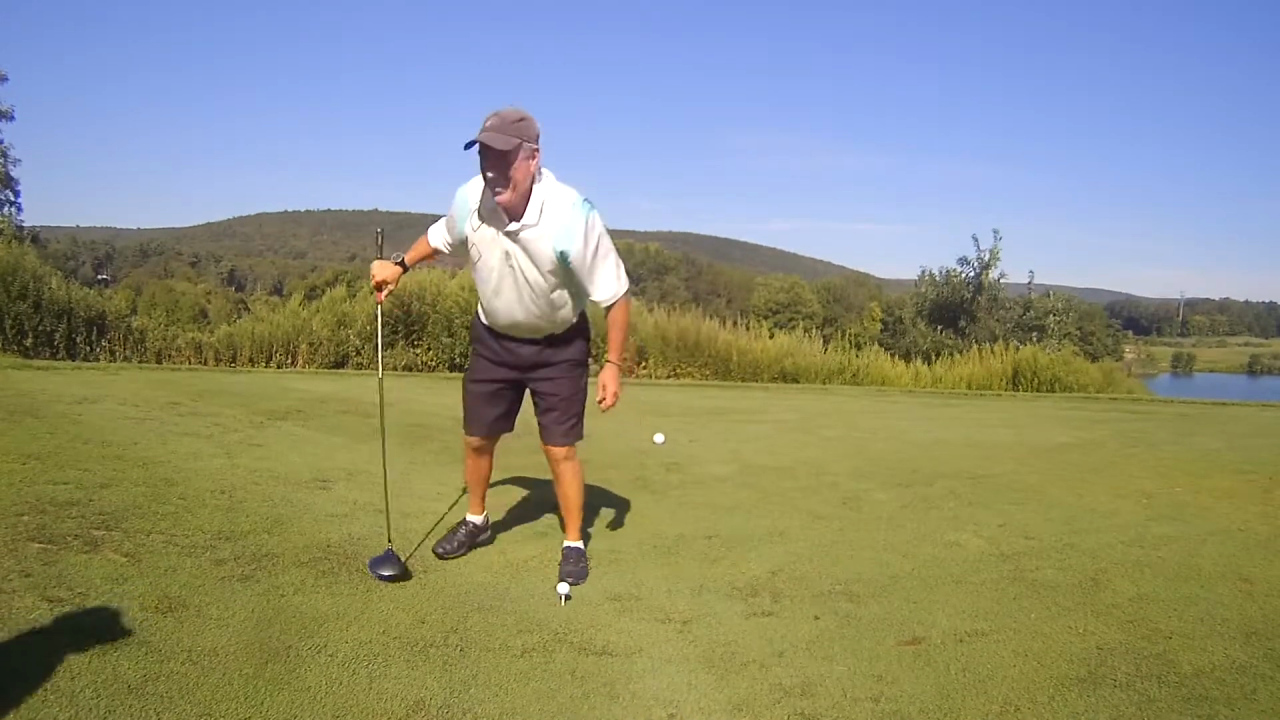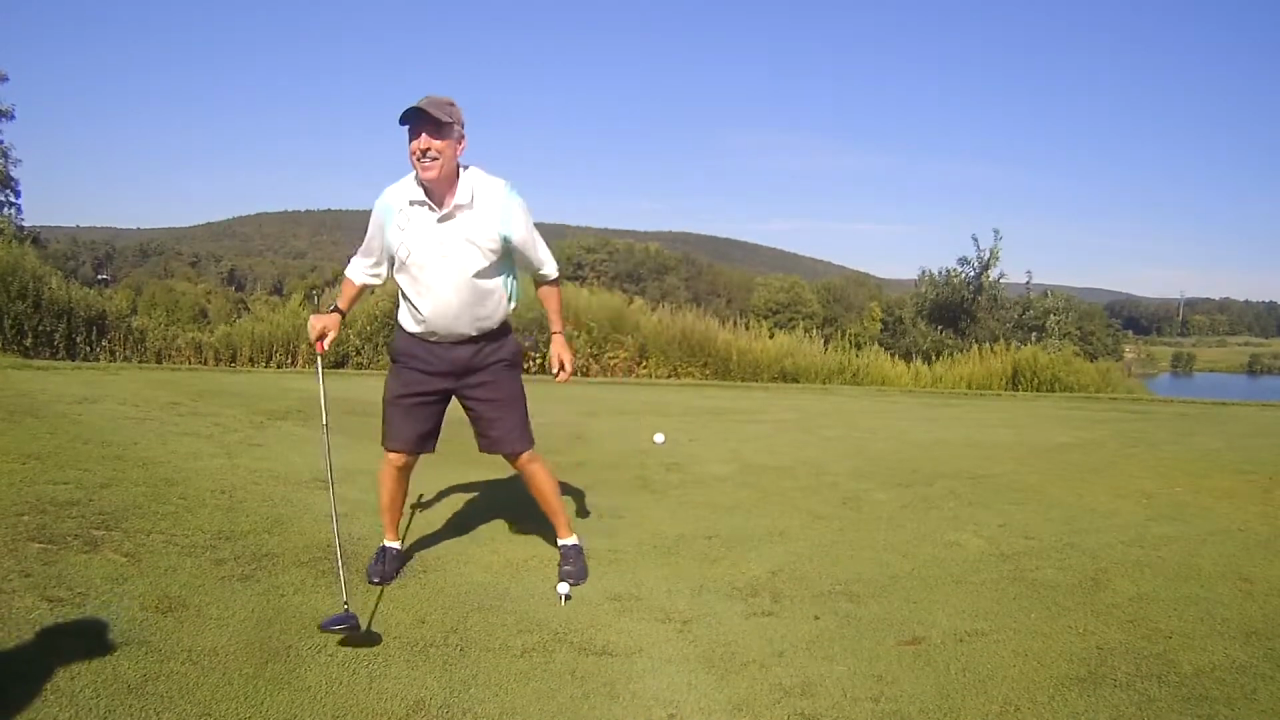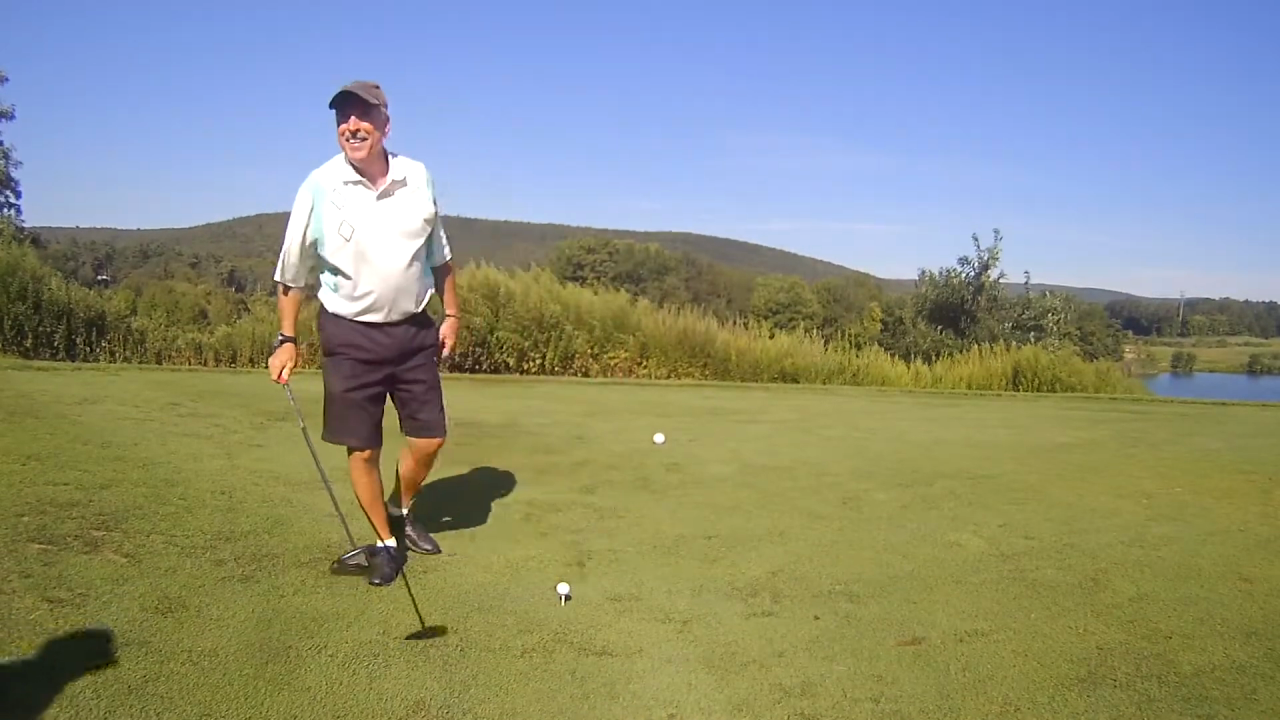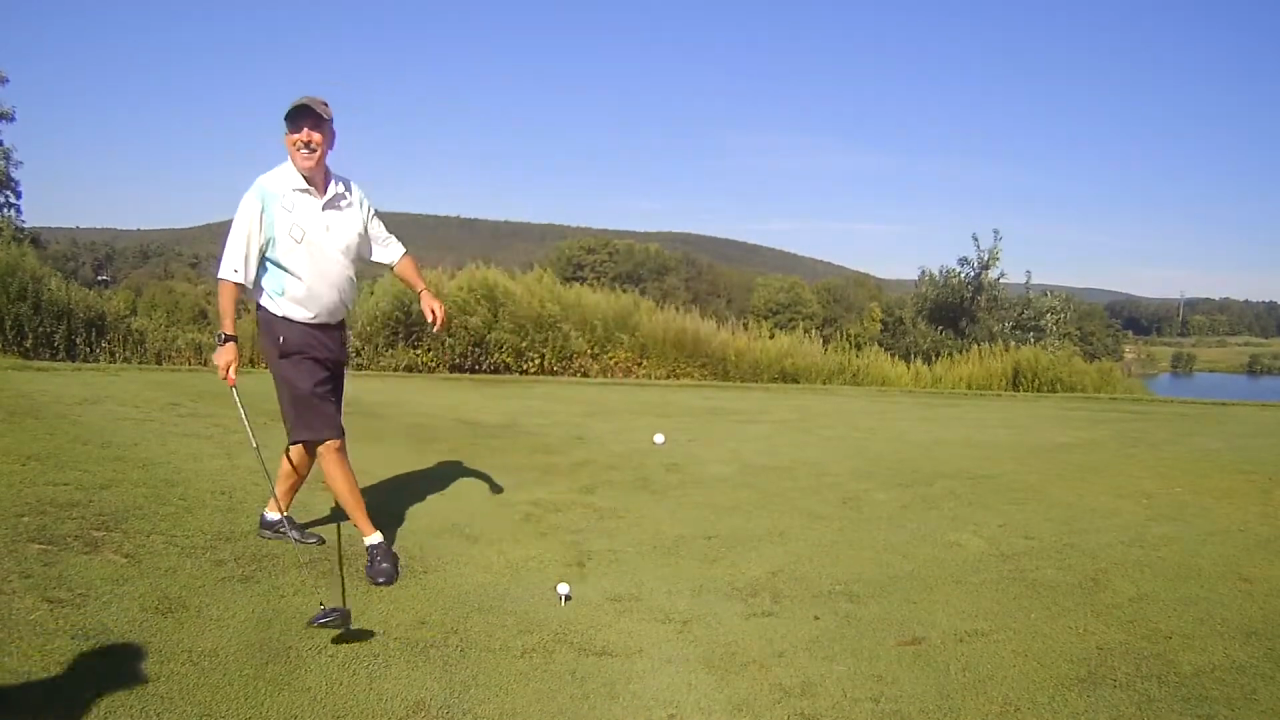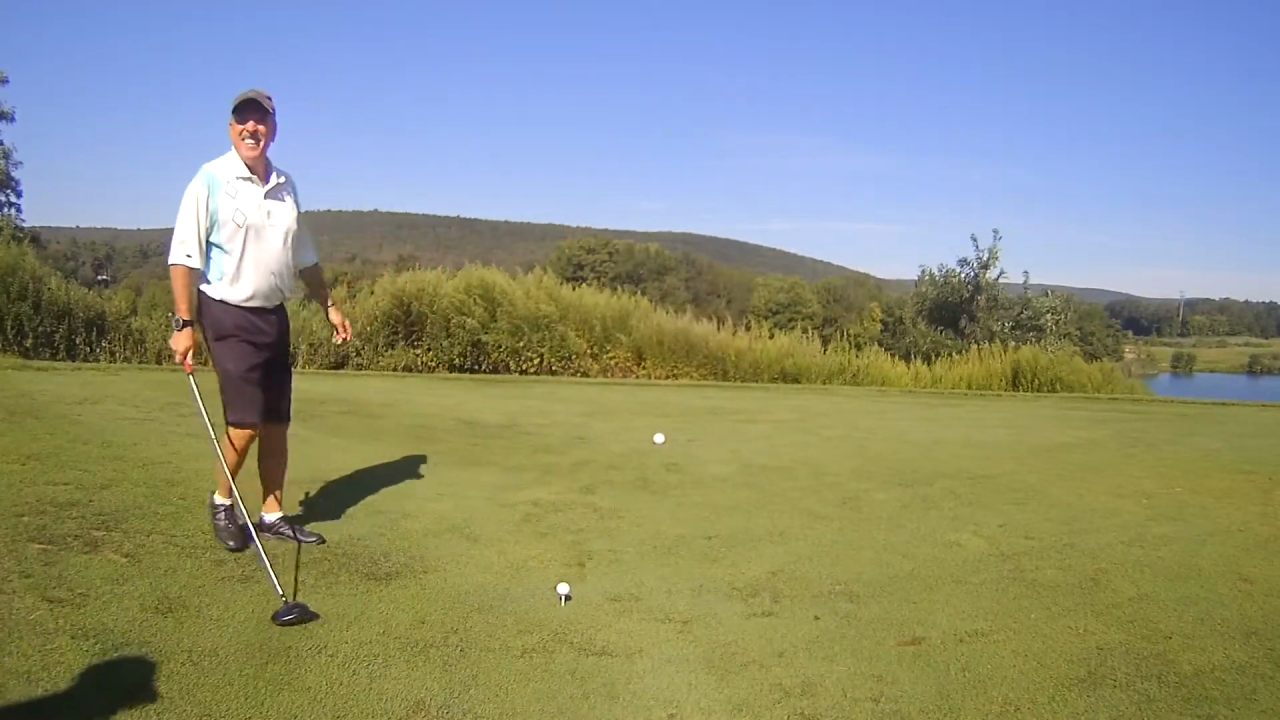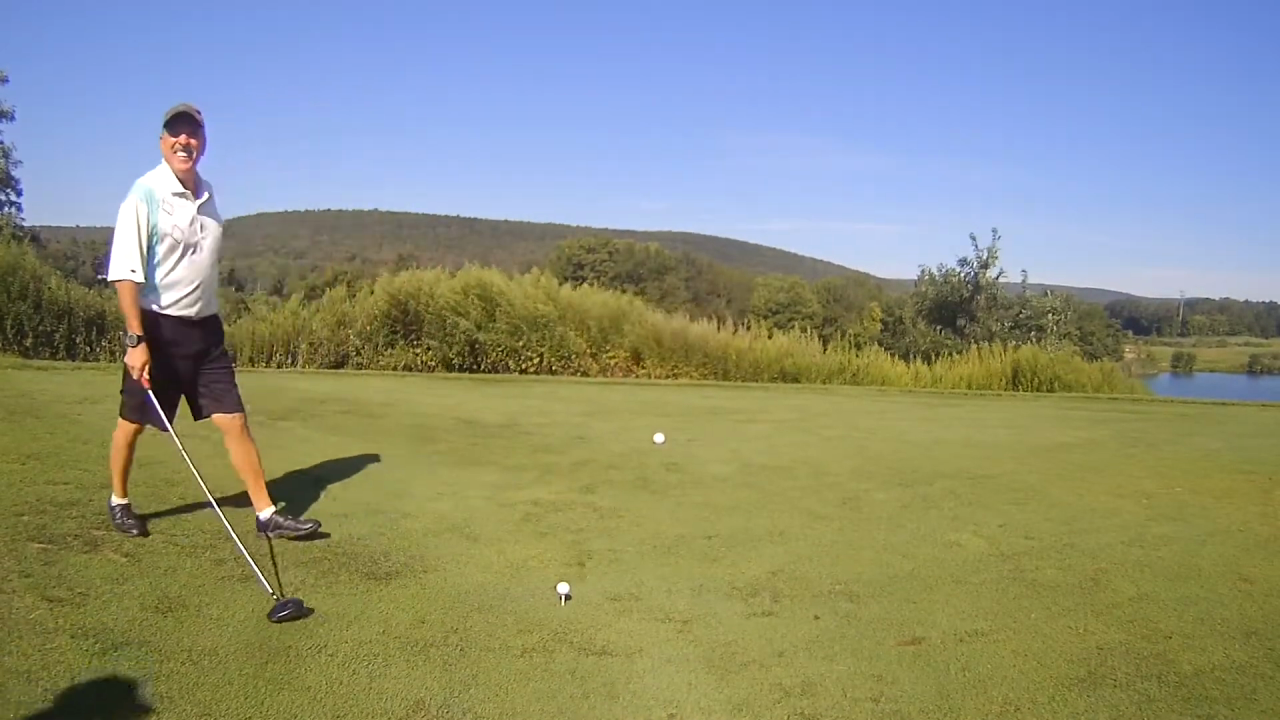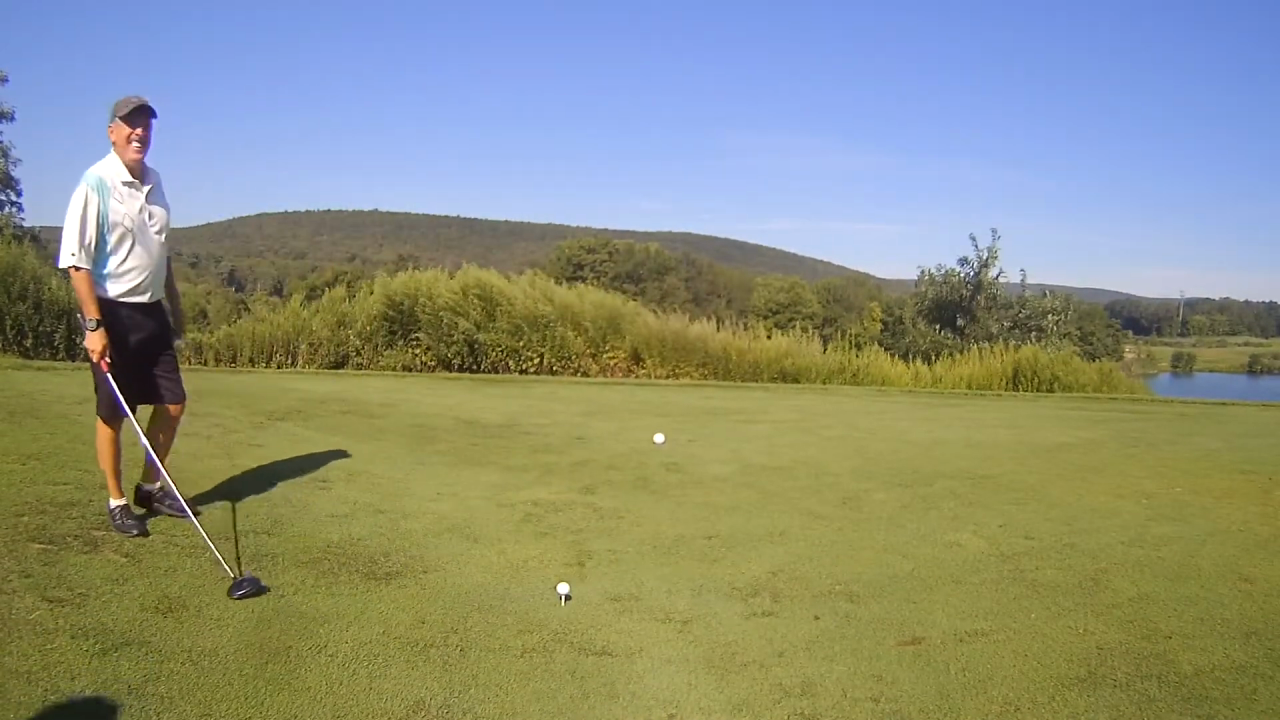
dt=0.3s
person 1, frame 1
left shoulder: (572, 214)
right shoulder: (469, 200)
left elbow: (615, 292)
right elbow: (441, 237)
left wrist: (612, 362)
right wrist: (398, 266)
left hip: (558, 346)
right hip: (494, 340)
left knee: (560, 451)
right knee: (476, 438)
left ankle: (574, 543)
right ankle: (474, 520)
person 1, frame 2
left shoulder: (498, 199)
right shoulder: (392, 202)
left elbow: (545, 270)
right elbow: (367, 264)
left wrist: (557, 335)
right wrist: (336, 313)
left hip: (488, 349)
right hip: (418, 349)
left knee: (521, 454)
right knee: (397, 456)
left ankle: (567, 540)
right ankle: (391, 543)
person 1, frame 3
left shoulder: (418, 178)
right shoulder: (318, 189)
left elbow: (439, 254)
right elbow: (290, 274)
left wrist: (451, 314)
right wrist: (286, 340)
left hip: (412, 330)
right hip: (349, 335)
left knee: (429, 439)
right knee: (362, 448)
left ankle: (402, 509)
right ankle: (385, 541)
person 1, frame 4
left shoulder: (352, 194)
right shoulder: (266, 193)
left elbow: (388, 248)
right elbow: (233, 271)
left wrist: (424, 291)
right wrist: (228, 338)
left hip: (332, 331)
right hip: (290, 333)
left knee: (312, 438)
right knee: (328, 441)
left ankle: (275, 514)
right ankle: (373, 540)
person 1, frame 5
left shoulder: (286, 184)
right shoulder: (210, 181)
left elbow: (303, 256)
right elbow: (183, 258)
left wrist: (330, 306)
right wrist: (183, 323)
left hip: (273, 317)
right hip: (227, 319)
left knee: (277, 424)
right knee: (244, 423)
left ankle: (273, 513)
right ankle: (222, 500)
person 1, frame 6
left shoulder: (208, 194)
right shoulder: (144, 194)
right elbow: (125, 273)
right wrist: (135, 338)
left hip: (204, 326)
right hip: (160, 328)
left knee: (233, 420)
right knee: (135, 420)
left ankle: (266, 512)
right ankle: (119, 500)
person 1, frame 7
left shoulder: (154, 182)
right shoulder: (95, 183)
right elbow: (77, 261)
left wrist: (174, 307)
right wrist: (93, 325)
left hip: (152, 312)
right hip: (112, 313)
left knee: (171, 405)
right knee: (114, 413)
left ankle: (149, 486)
right ankle: (117, 501)
